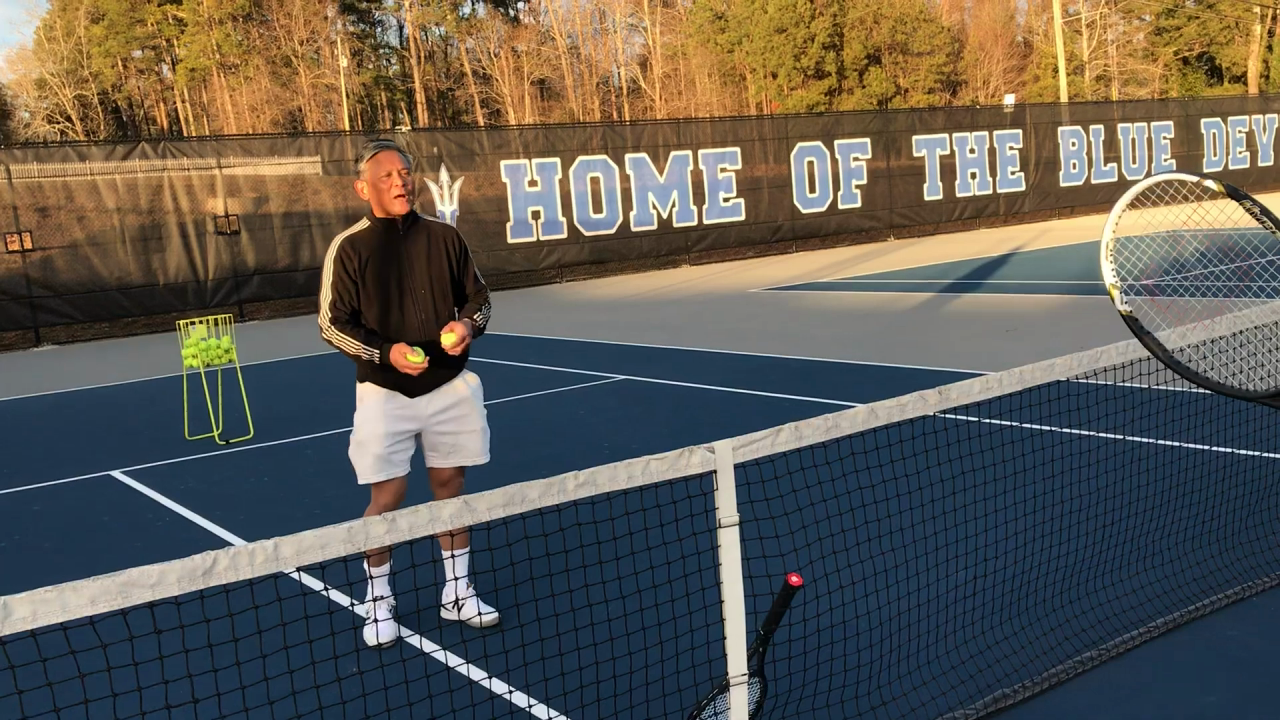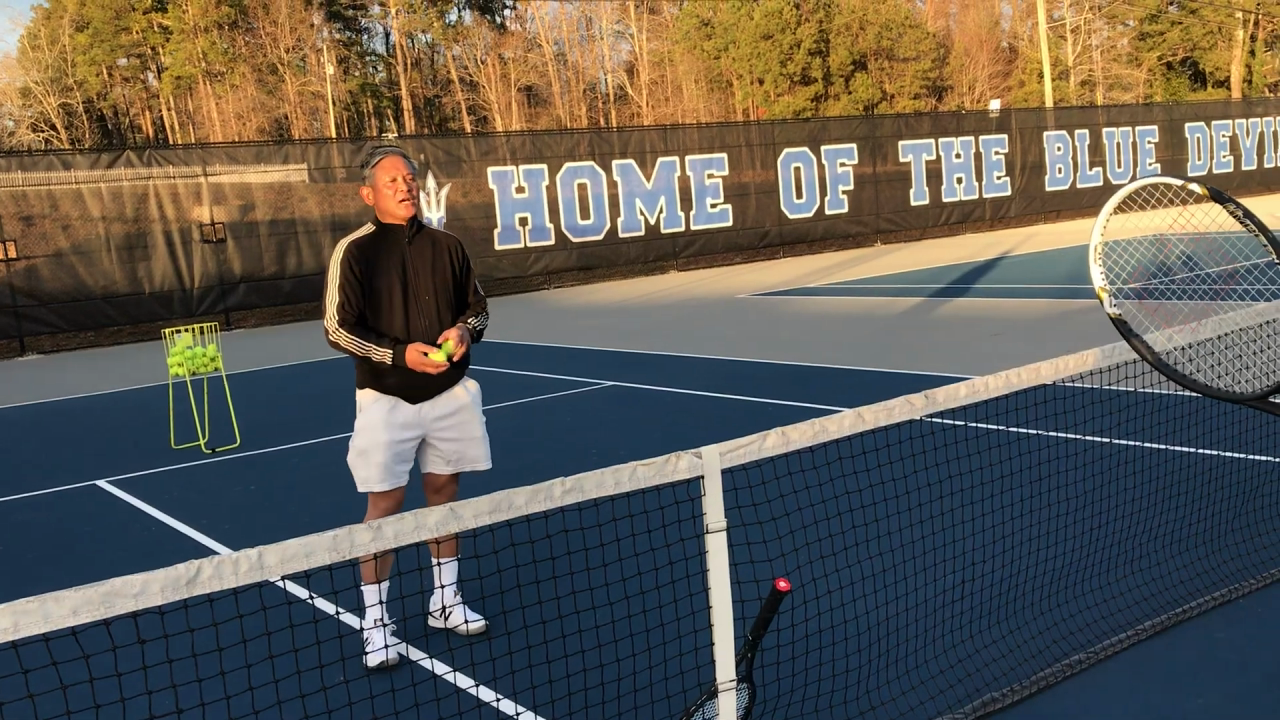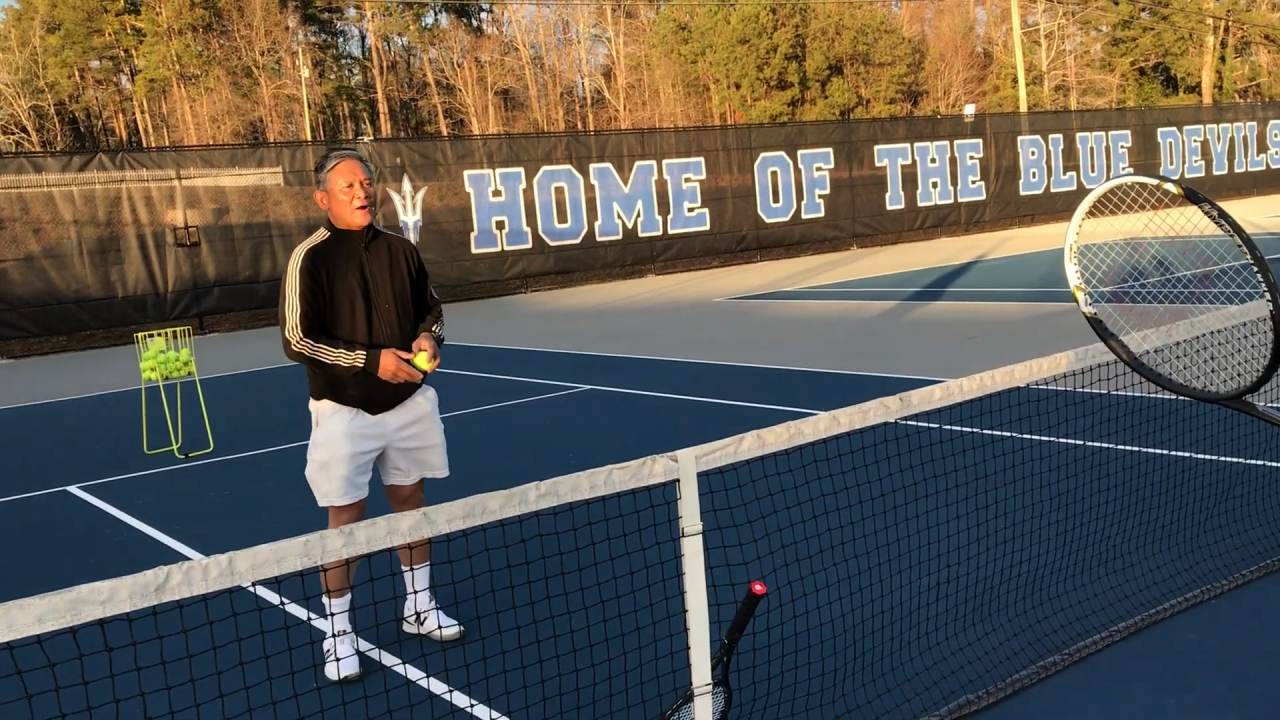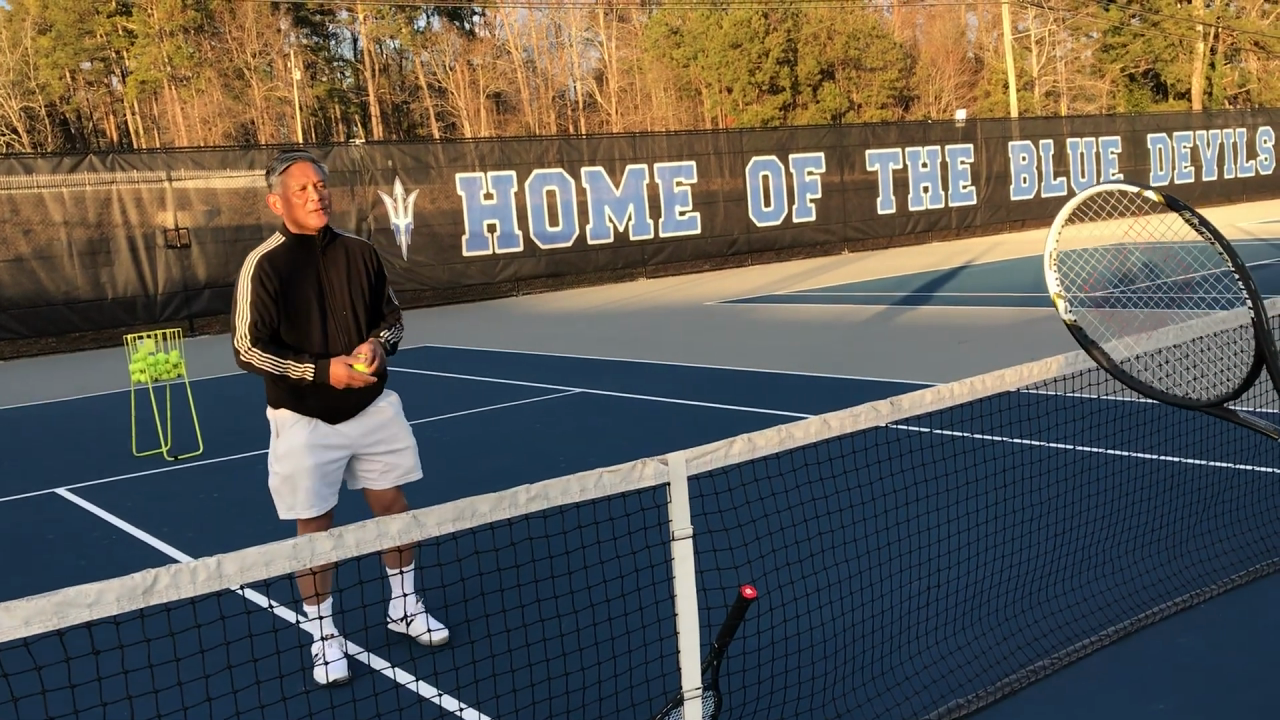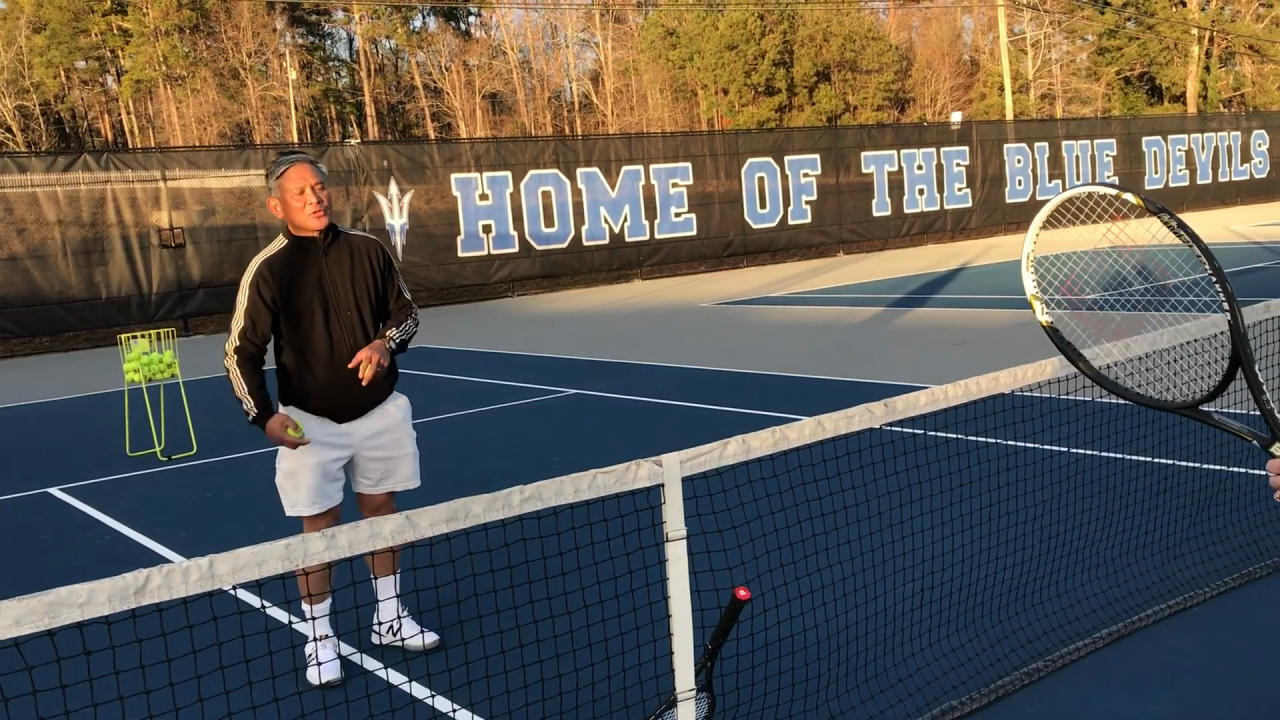
dt=0.4s
person 1, frame 1
left shoulder: (445, 237)
right shoulder: (349, 248)
left elbow: (478, 298)
right elbow: (332, 325)
left wrist: (467, 326)
right wrist: (384, 353)
left hip: (450, 384)
right hip: (386, 392)
left knee: (449, 485)
right knee: (387, 496)
left ankle: (457, 591)
right ankle: (378, 597)
person 1, frame 2
left shoulder: (448, 245)
right shoulder: (354, 251)
left elbow: (477, 306)
right elbow: (338, 328)
left wrist: (465, 330)
right wrist: (399, 354)
left hip: (449, 391)
right hip: (386, 398)
left knee: (443, 492)
right knee: (385, 504)
left ankle: (445, 600)
right ankle: (375, 619)
person 1, frame 3
left shoulder: (402, 250)
right shoulder: (310, 258)
left elbow: (430, 309)
right elbow: (298, 341)
left wrist: (429, 338)
right wrist: (370, 360)
left hip: (408, 400)
right hip: (343, 410)
left knee: (409, 500)
right knee: (345, 518)
left ankle: (419, 606)
right ankle: (338, 631)
person 1, frame 4
left shoulder: (361, 252)
right shoulder: (264, 265)
left elbow: (391, 316)
right elbow: (249, 350)
left wrist: (378, 344)
right wrist: (321, 370)
left hip: (372, 406)
right hip: (305, 421)
left knee: (392, 504)
right knee: (314, 527)
left ankle: (405, 607)
right ankle: (324, 637)
person 1, frame 5
left shoulder: (368, 249)
right shoulder: (268, 270)
left elbow: (405, 312)
right elbow: (241, 354)
left wrist: (384, 344)
right wrist: (264, 415)
left hip: (380, 408)
right hip: (311, 421)
left knee: (382, 511)
right knee: (319, 527)
left ankle: (390, 618)
right ankle: (319, 638)
